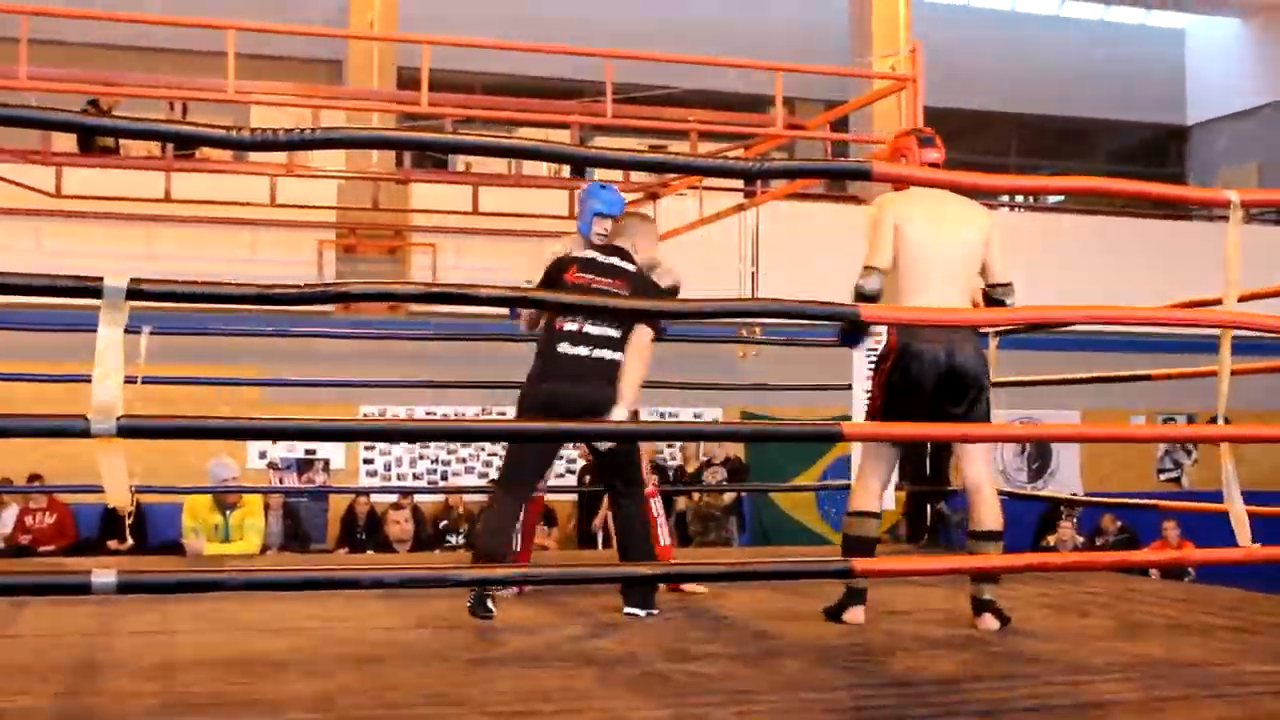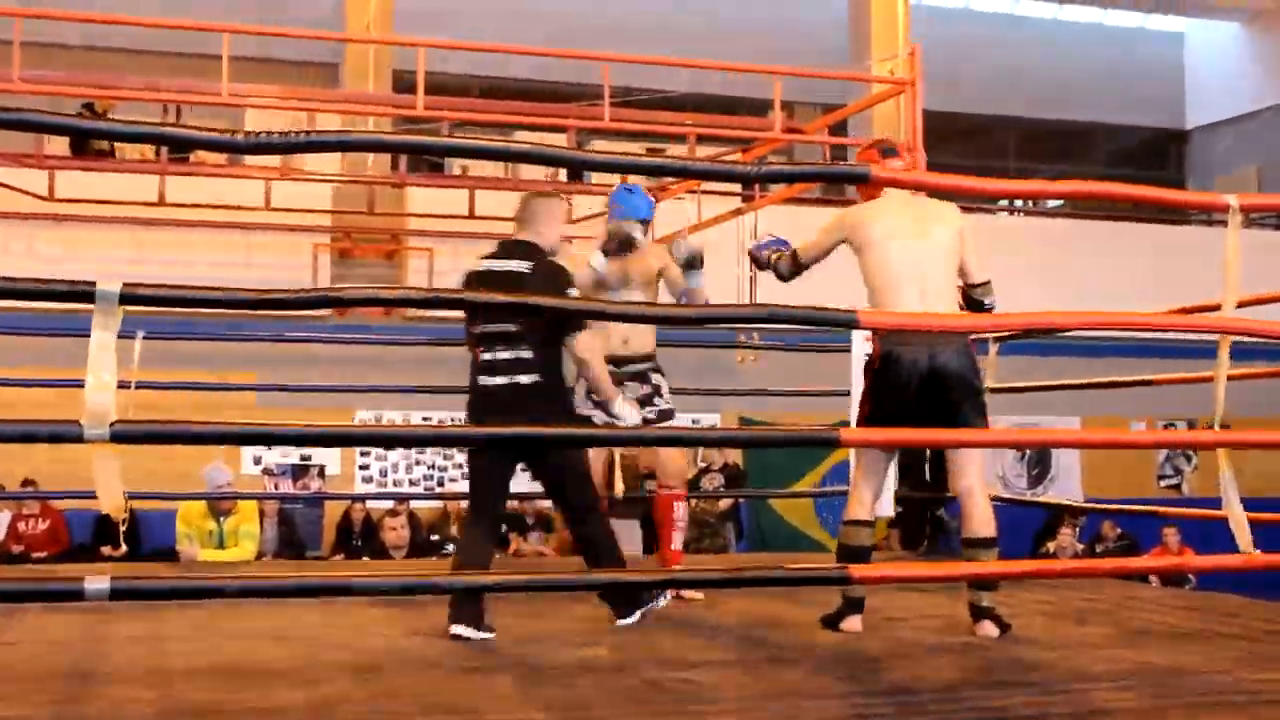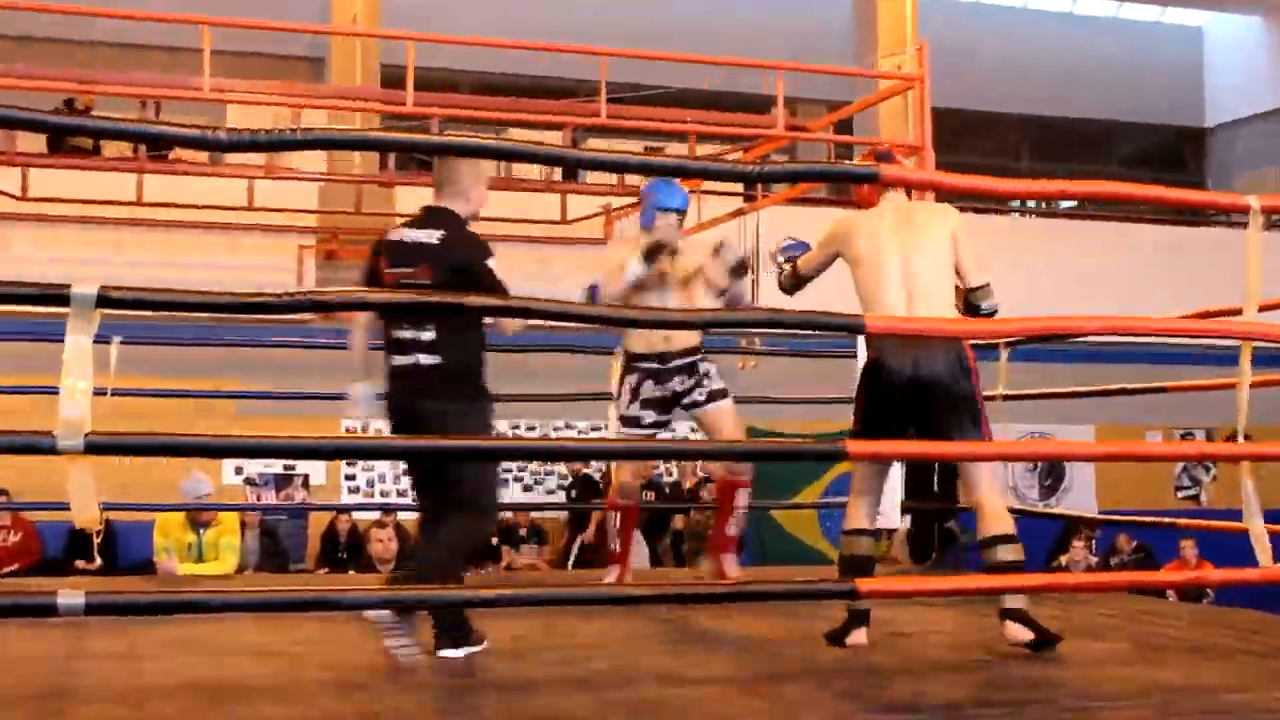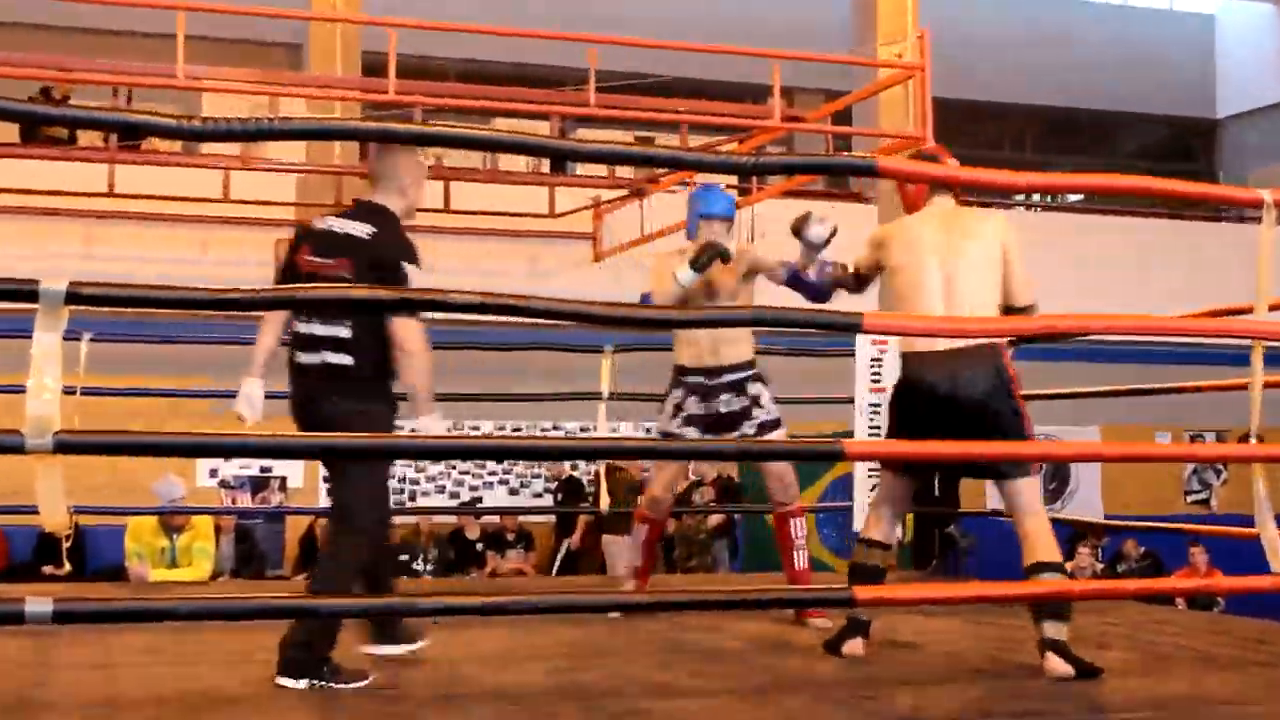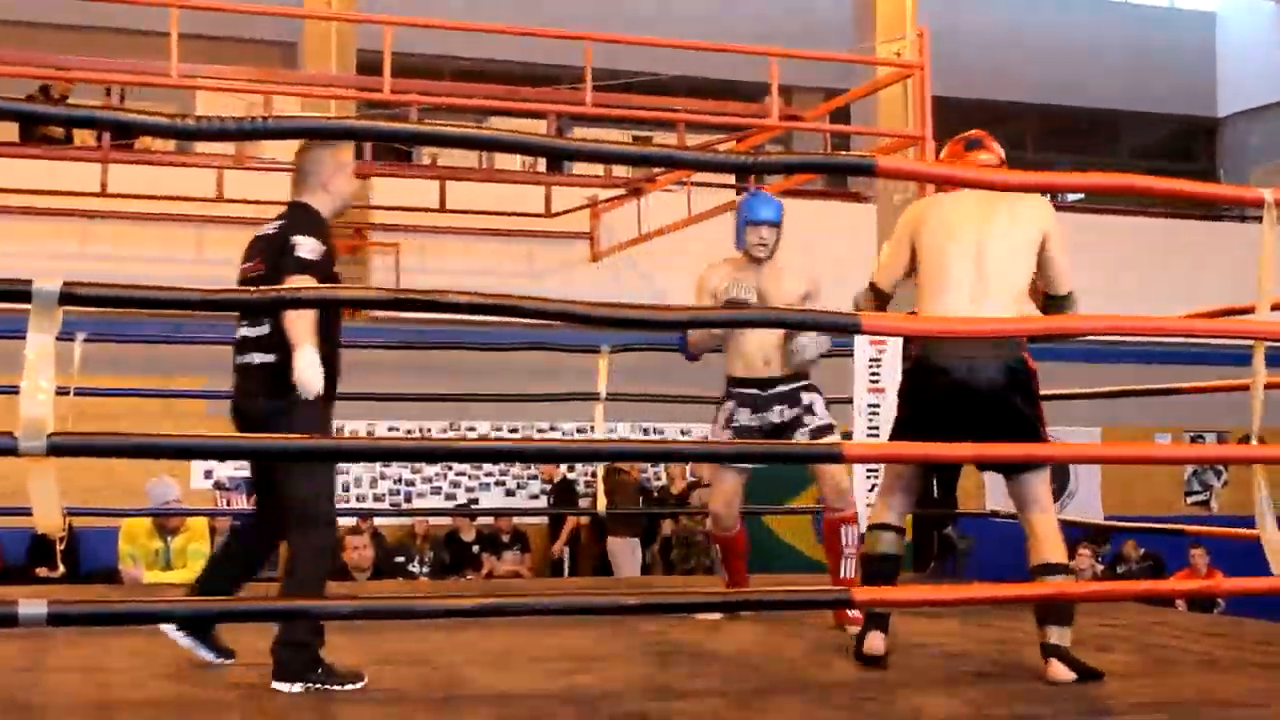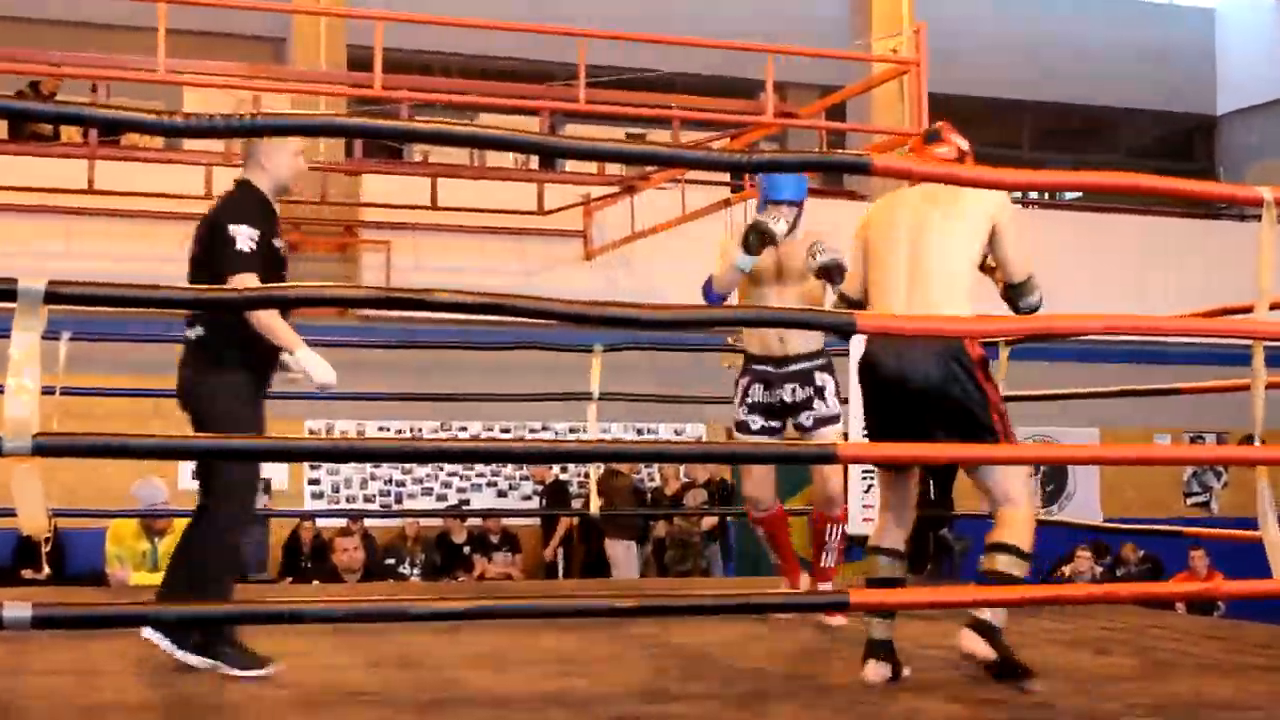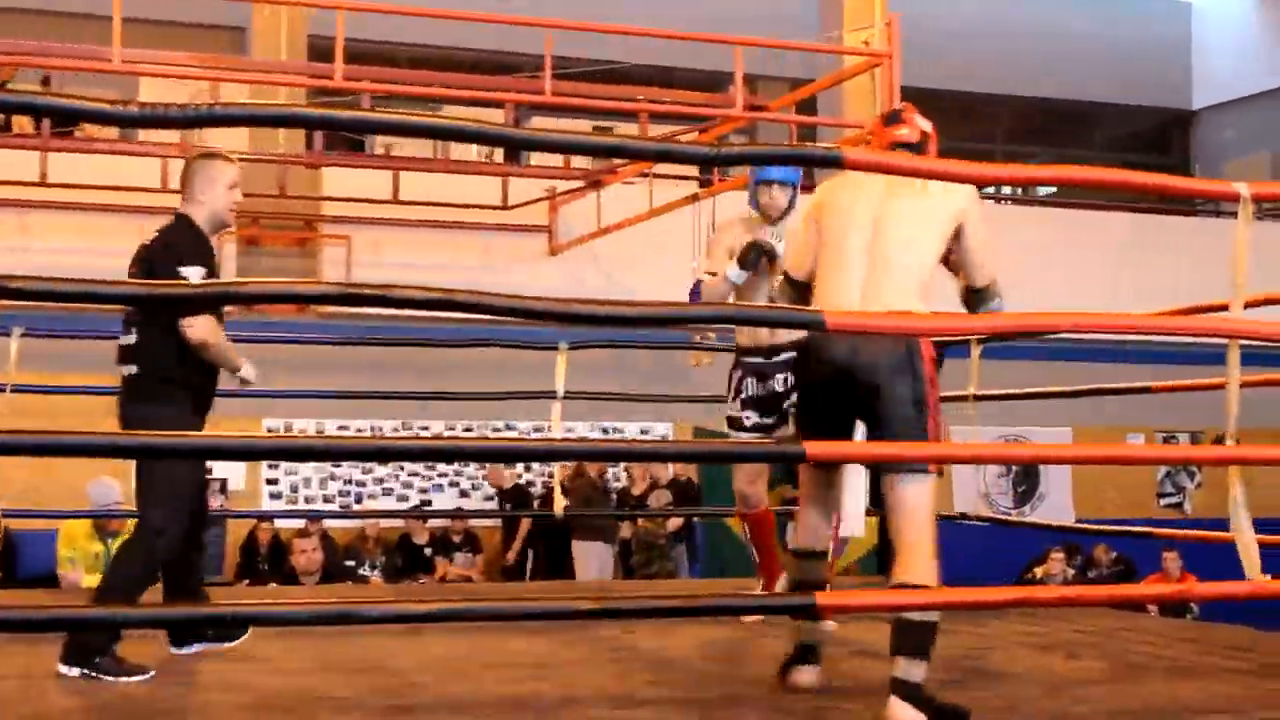
dt=0.3s
person 1, frame 1
left shoulder: (891, 205)
right shoulder: (977, 214)
left elbow: (873, 281)
right elbow: (1002, 297)
left wrist: (855, 322)
left hip: (911, 346)
right hip: (965, 349)
left knee: (872, 475)
right knee: (979, 479)
left ankle: (854, 596)
right ankle: (986, 603)
person 1, frame 2
left shoulder: (857, 218)
right shoulder: (948, 214)
left elbow: (793, 264)
right elbow: (982, 297)
left wrist: (766, 256)
left hip: (897, 353)
right hip: (954, 351)
left knee: (866, 483)
right knee: (971, 485)
left ankle: (852, 606)
right ankle: (984, 610)
person 1, frame 3
left shoulder: (851, 227)
right shoulder: (943, 216)
left elbow: (796, 278)
right elbow: (982, 302)
left wrist: (784, 267)
left hip: (888, 362)
right hip: (945, 358)
left knee: (864, 493)
right knee: (985, 489)
left ankle: (856, 619)
right ankle: (1015, 613)
person 1, frame 4
left shoulder: (892, 236)
right shoulder: (995, 224)
left elbow: (853, 281)
right elbow: (1024, 313)
left wrist: (832, 272)
left hip: (922, 379)
right hip: (986, 375)
left knee: (886, 507)
right knee: (1031, 515)
left ankle: (855, 629)
right ankle: (1055, 646)
person 1, frame 5
left shoulder: (923, 212)
right shoulder: (1035, 210)
left elbow: (871, 303)
right elbow: (1063, 306)
left hip: (933, 361)
right hip: (1002, 363)
left knee: (895, 493)
right knee: (1039, 512)
left ankle: (875, 628)
right ankle: (1058, 650)
person 1, frame 6
left shoulder: (882, 210)
right shoulder: (985, 200)
left elbow: (849, 304)
right elbow: (1026, 300)
left hip: (882, 360)
right hip: (946, 356)
left knee: (895, 508)
right knee: (1015, 498)
left ankle: (880, 650)
right ankle: (984, 630)
person 1, frame 7
left shoulder: (834, 190)
right shoulder: (954, 192)
left elbow: (789, 293)
right elbow: (986, 301)
left hip: (824, 348)
right hip: (895, 351)
left knee: (816, 502)
right knee: (915, 524)
left ankle: (805, 652)
person 2, frame 1
left shoulder: (565, 266)
right shoulder: (645, 286)
left elbow: (530, 320)
right elbow: (640, 347)
right wrist: (622, 409)
left hip: (548, 391)
right hip: (604, 396)
left knee: (513, 487)
right knee: (628, 495)
left ankle: (485, 579)
right ankle: (640, 595)
person 2, frame 2
left shoulder: (476, 275)
right shoulder: (550, 276)
right elbow: (583, 349)
right wrist: (617, 401)
left hip: (486, 415)
right hip: (544, 415)
left knee: (483, 513)
right knee: (583, 509)
left ankle: (465, 612)
right ankle: (628, 600)
person 2, frame 3
left shoulder: (390, 242)
right shoulder: (465, 246)
left elbow: (363, 315)
right elbow: (511, 322)
left wrist: (362, 379)
left hip: (404, 396)
right hip: (455, 398)
left knee: (439, 512)
right knee: (473, 511)
left ankle: (452, 630)
person 2, frame 4
left shoulder: (314, 232)
right shoulder: (394, 243)
left elbow: (277, 308)
right elbow: (406, 333)
left wrist: (255, 379)
right wrist: (426, 409)
left hip: (310, 392)
right hip: (358, 400)
left knee: (361, 509)
right knee: (357, 524)
left ankle: (386, 626)
right ankle: (305, 659)
person 2, frame 5
left shoulder: (266, 238)
right shoulder: (309, 233)
right elbow: (298, 293)
right wrist: (307, 353)
left hip: (253, 395)
right hip: (292, 400)
left knee: (271, 515)
right knee: (313, 526)
left ankle: (195, 619)
right ankle: (298, 662)
person 2, frame 6
left shoulder: (244, 213)
right shoulder: (243, 212)
right elbow: (246, 292)
left wrist: (285, 350)
right wrist: (303, 356)
left hip: (229, 375)
right hip: (224, 378)
left knee: (224, 499)
right knee: (230, 500)
left ankle: (178, 618)
right ankle: (205, 631)
person 2, frame 7
left shoulder: (170, 244)
right shoulder: (184, 249)
right elbow: (199, 331)
right wrist: (241, 366)
left hip: (169, 404)
right hip: (162, 406)
left knee: (189, 517)
right knee: (162, 526)
left ankle: (189, 628)
right ankle: (86, 647)
person 3, frame 1
left shoulder: (626, 257)
right shoulder: (556, 253)
left elbow: (648, 311)
right elbow: (523, 311)
left wrist: (659, 294)
left hip: (609, 370)
right hip: (562, 368)
left knee: (635, 465)
right knee: (533, 470)
right ankle: (519, 547)
person 3, frame 2
left shoulder: (657, 255)
right shoulder: (589, 253)
left elbow: (695, 308)
left wrist: (693, 271)
right wrist: (603, 257)
left hip: (645, 373)
left knee: (674, 470)
right knee: (594, 478)
left ankle: (671, 569)
person 3, frame 3
left shoulder: (697, 250)
right shoulder: (621, 250)
left elbow: (732, 306)
right elbow: (599, 301)
left wrist: (736, 276)
right wrist: (640, 264)
left hip: (691, 365)
right hip: (642, 372)
left knee: (738, 455)
right knee: (628, 479)
left ankle: (723, 551)
right ankle: (617, 567)
person 3, frame 4
left shoulder: (745, 259)
right shoulder: (670, 264)
right elbow: (652, 311)
right wrist: (691, 268)
left hip: (744, 383)
right hip: (691, 390)
left knee: (786, 484)
right knee: (658, 492)
right ankle: (637, 582)
person 3, frame 5
left shoulder: (800, 277)
right shoulder: (714, 277)
left elbow: (823, 332)
right elbow: (691, 347)
left wrist: (814, 343)
left hip: (796, 393)
right hip: (743, 399)
left knee: (839, 491)
right knee: (721, 511)
left ankle: (845, 601)
right ankle: (736, 590)
person 3, frame 6
left shoulder: (817, 245)
right shoulder: (739, 247)
right elbow: (713, 298)
left wrist: (836, 271)
right wrist: (746, 254)
left hip: (812, 374)
right hip: (759, 376)
left knee: (831, 489)
right knee: (755, 493)
left ankle: (822, 583)
right ankle: (792, 575)
person 3, frame 7
right shoulder: (729, 236)
right elbow: (700, 301)
right wrist: (741, 267)
right hip: (752, 367)
right knee: (747, 487)
right ankle: (771, 578)
